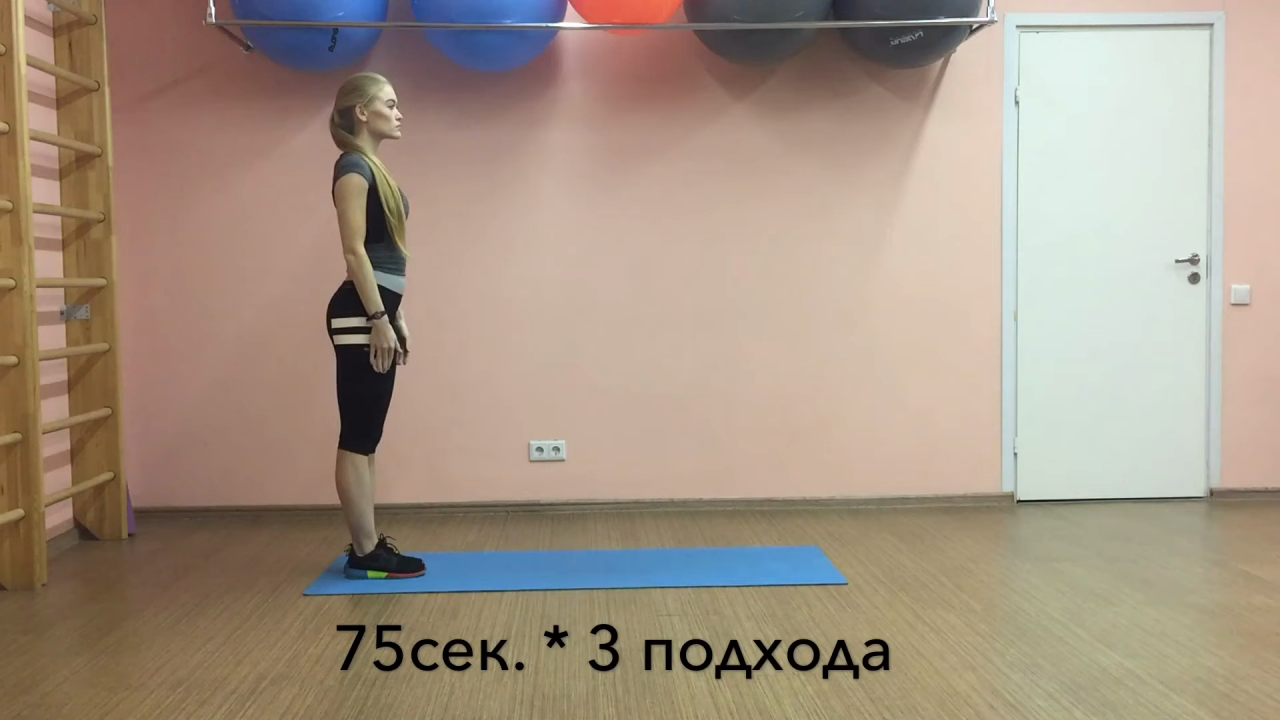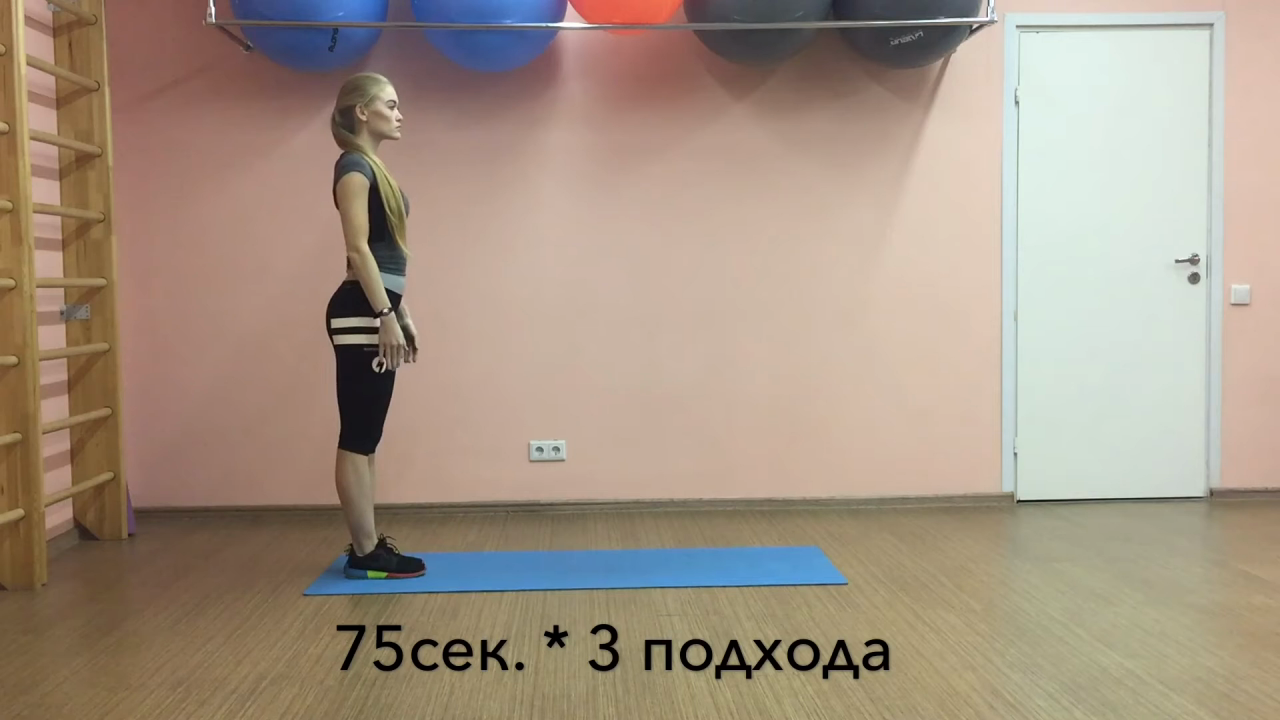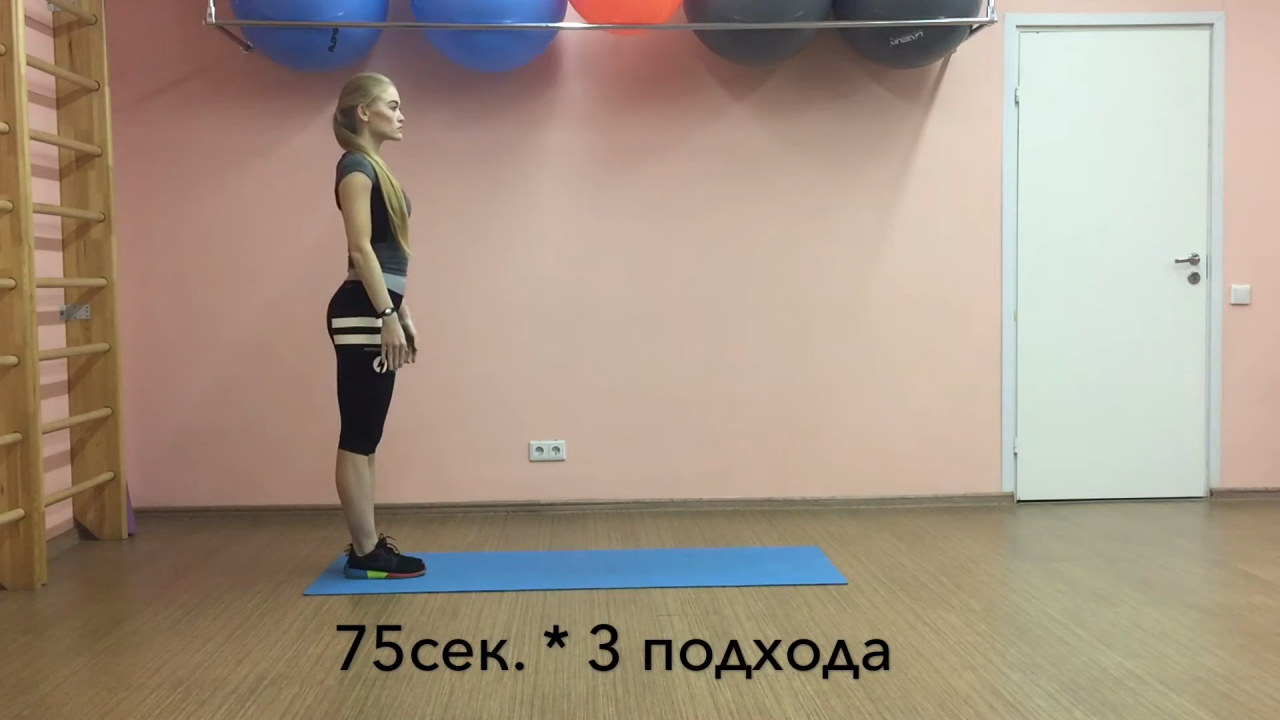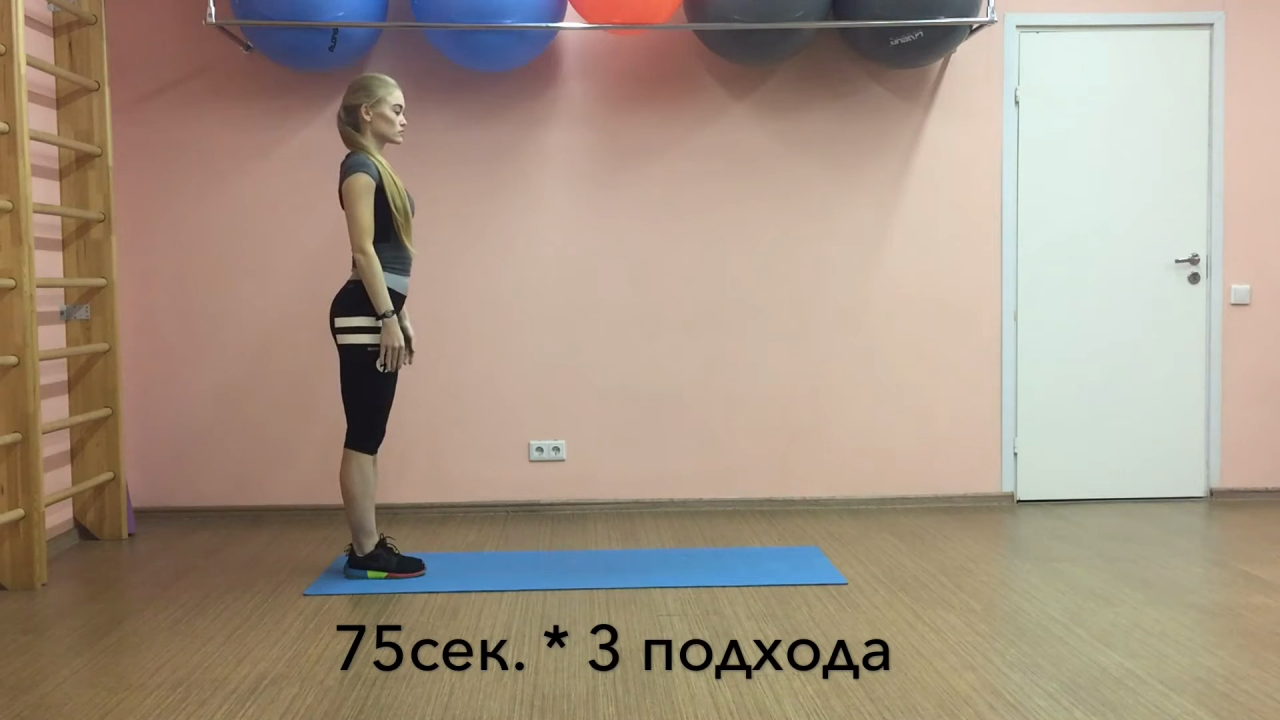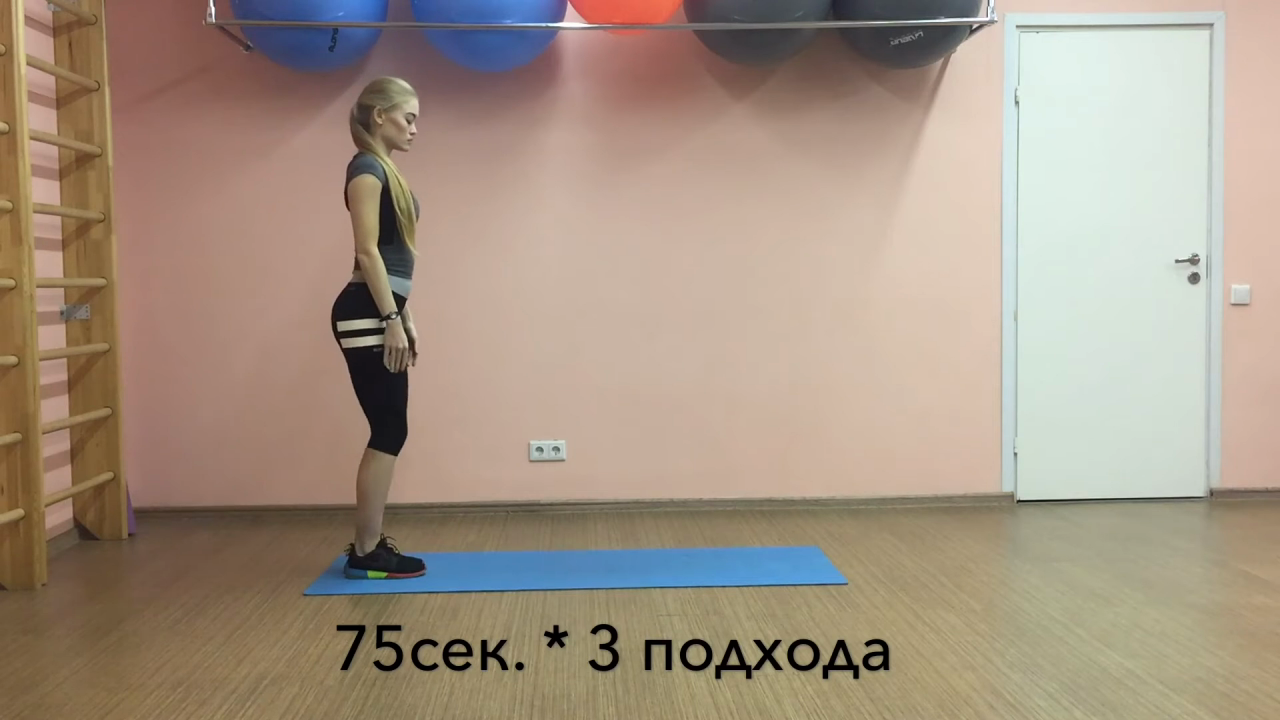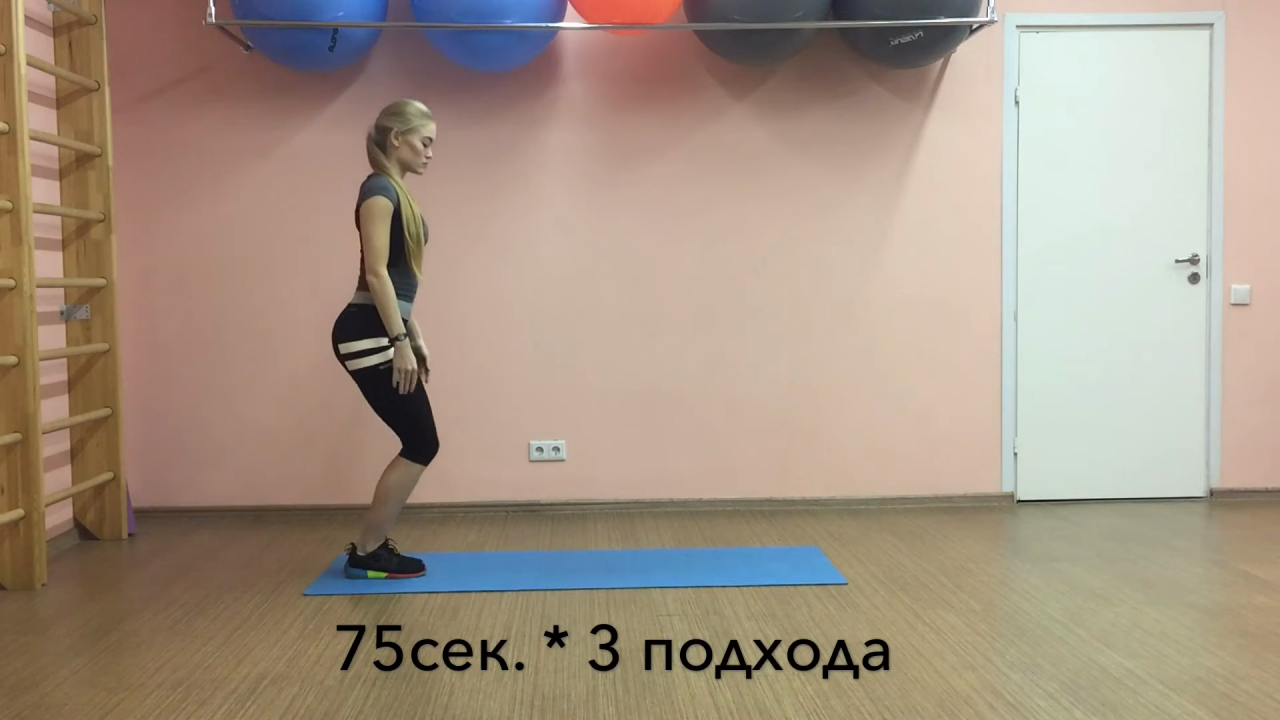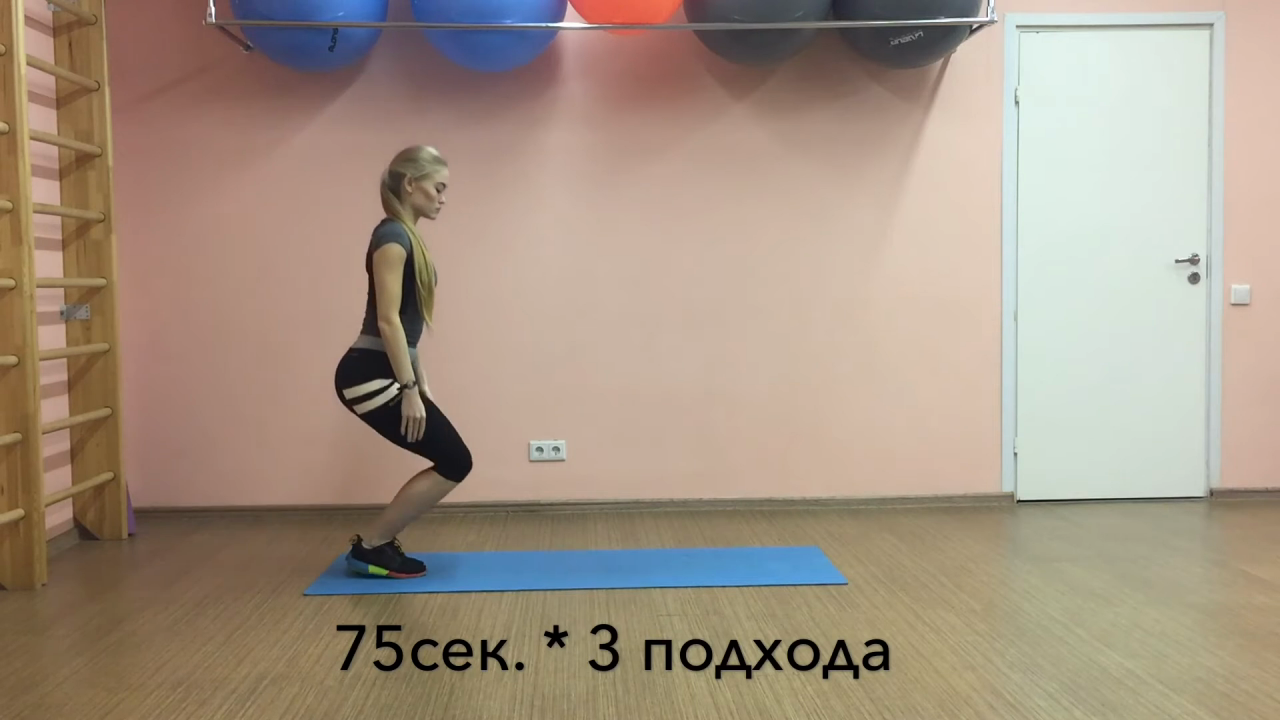
dt=0.2s
person 1, frame 1
left shoulder: (372, 168)
right shoulder: (353, 167)
right elbow: (355, 252)
left wrist: (397, 318)
right wrist: (379, 320)
left hip: (377, 310)
right hip: (361, 314)
left knee: (366, 437)
right knee: (358, 438)
left ankle: (368, 546)
right ankle: (365, 555)
person 1, frame 2
left shoulder: (372, 167)
right shoulder: (353, 167)
right elbow: (358, 249)
left wrist: (403, 315)
right wrist: (386, 317)
left hip: (376, 311)
right hip: (360, 314)
left knee: (366, 437)
right knee: (358, 438)
left ankle: (368, 546)
right ankle: (365, 554)
person 1, frame 3
left shoulder: (373, 168)
right shoulder: (356, 167)
right elbow: (361, 250)
left wrist: (403, 316)
right wrist: (388, 317)
left hip: (376, 310)
right hip: (362, 313)
left knee: (366, 437)
right knee: (358, 438)
left ankle: (368, 546)
right ankle: (365, 553)
person 1, frame 4
left shoulder: (376, 167)
right shoulder: (360, 168)
right elbow: (364, 251)
left wrist: (401, 317)
right wrist: (387, 319)
left hip: (378, 310)
right hip: (364, 314)
left knee: (370, 436)
right knee: (364, 438)
left ankle: (368, 547)
right ankle: (365, 555)
person 1, frame 5
left shoulder: (383, 169)
right shoulder: (367, 168)
right elbow: (368, 252)
left wrist: (404, 317)
right wrist: (391, 323)
left hip: (379, 313)
right hip: (365, 316)
left knee: (389, 436)
right knee: (388, 437)
left ankle: (371, 546)
right ankle: (365, 555)
person 1, frame 6
left shoulder: (395, 192)
right shoulder: (379, 190)
right elbow: (377, 274)
left wrist: (414, 335)
right wrist: (401, 344)
left hip: (378, 333)
right hip: (366, 335)
left knee: (419, 445)
right knee: (422, 444)
left ankle: (372, 547)
right ankle: (366, 554)
person 1, frame 7
left shoulder: (405, 237)
right shoulder: (392, 237)
right elbow: (388, 321)
left wrist: (418, 381)
right wrist: (409, 392)
left hip: (382, 374)
right hip: (369, 375)
left knee: (451, 462)
right knee: (455, 463)
left ankle: (378, 542)
right ankle: (372, 548)
